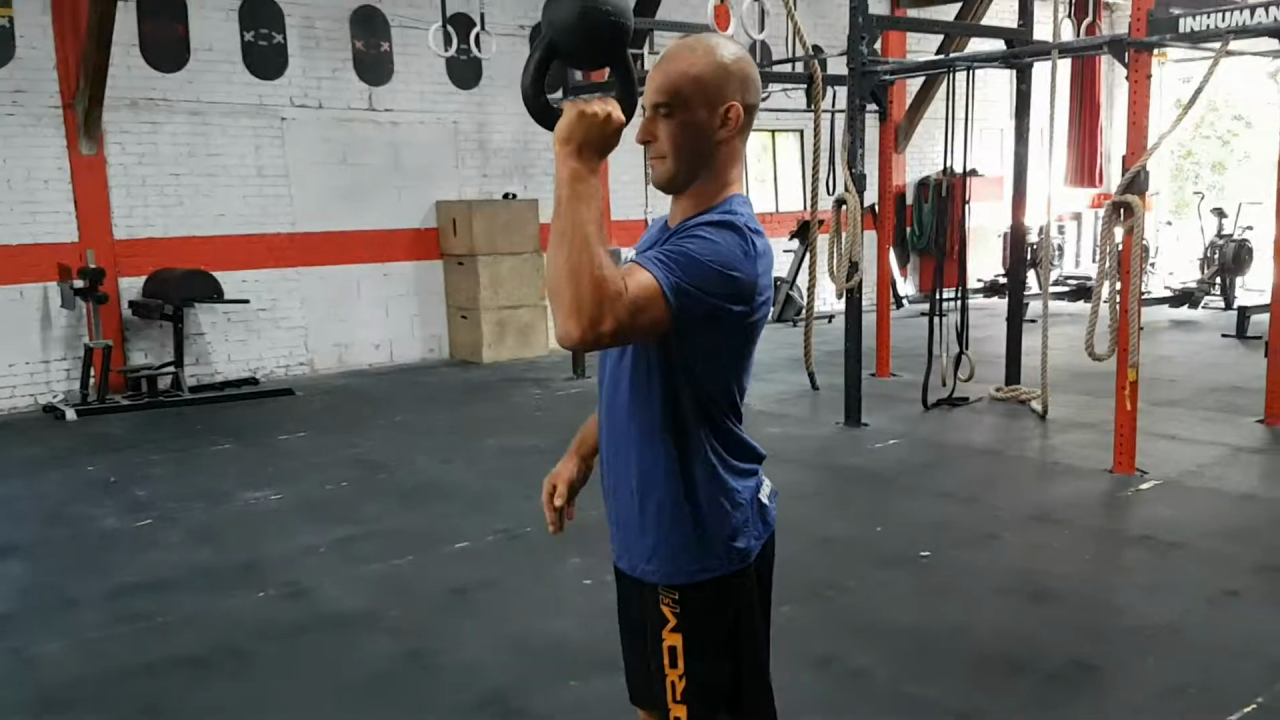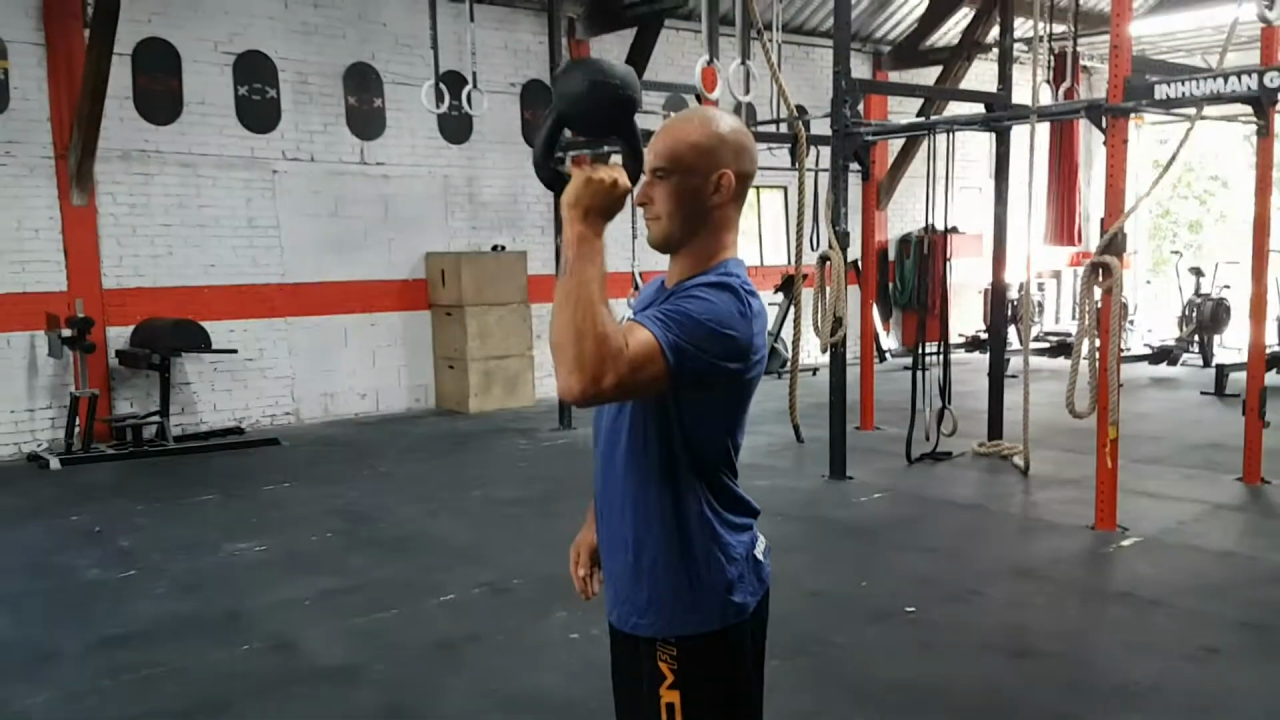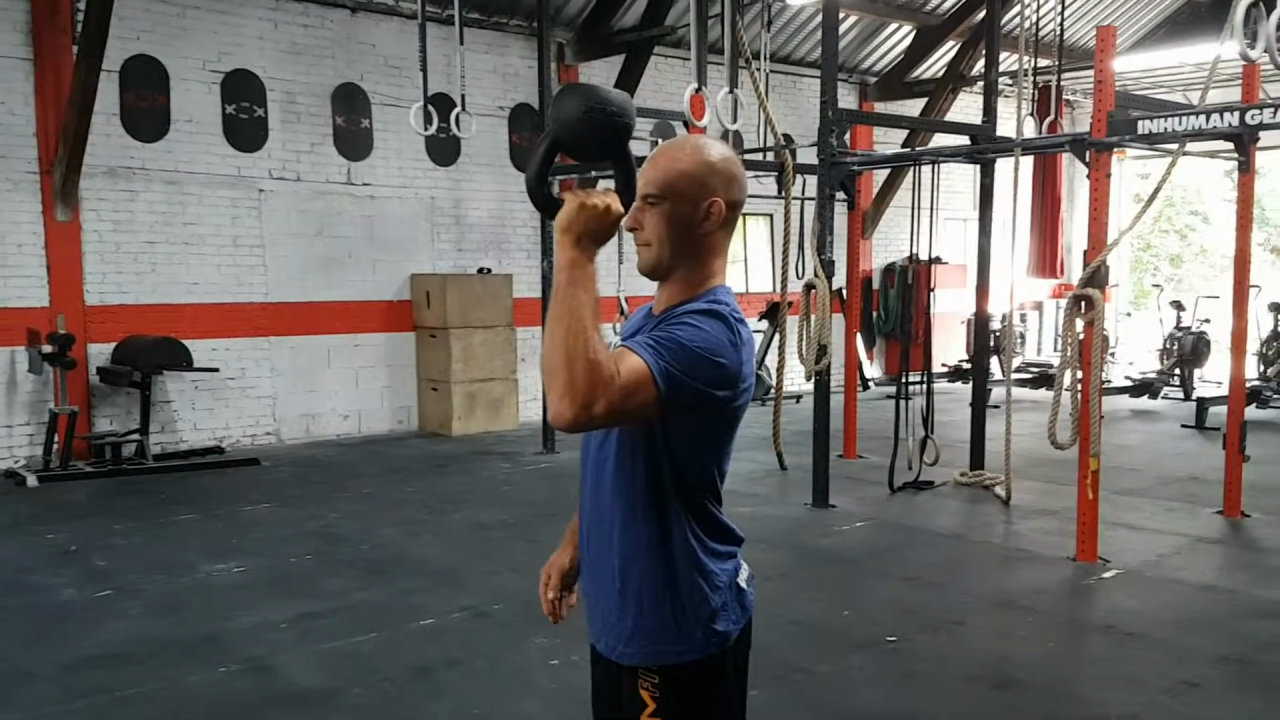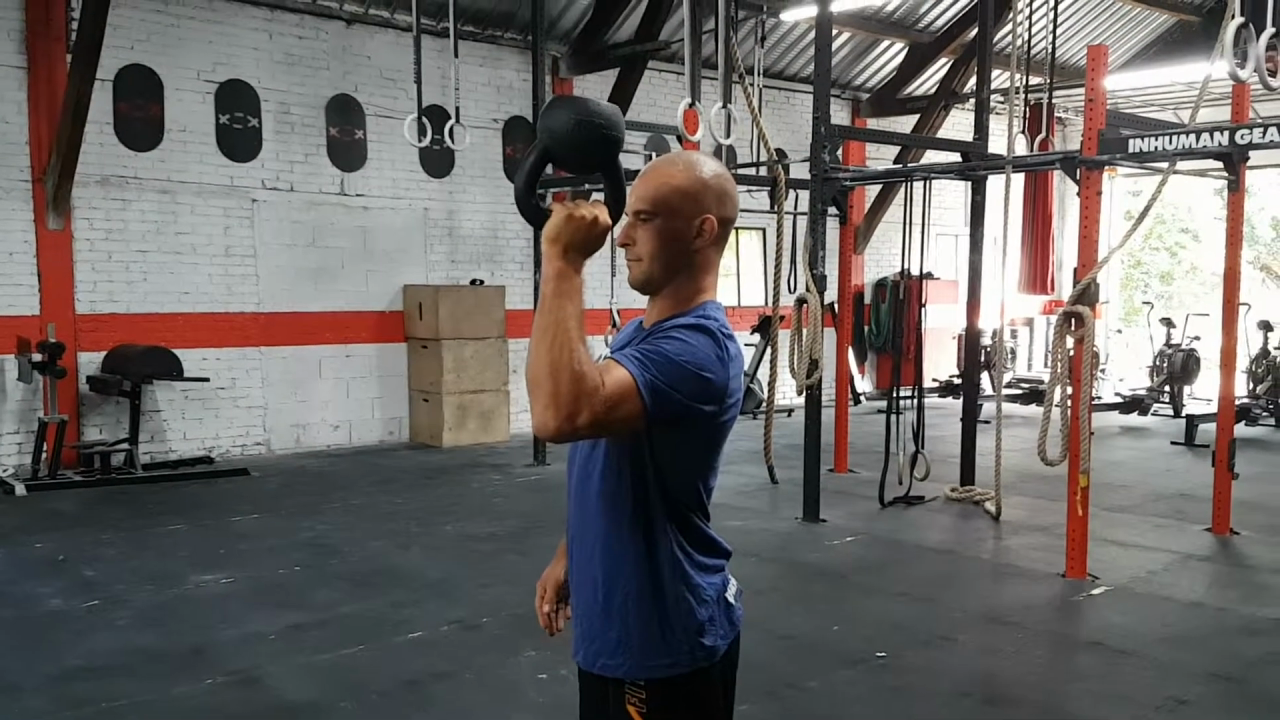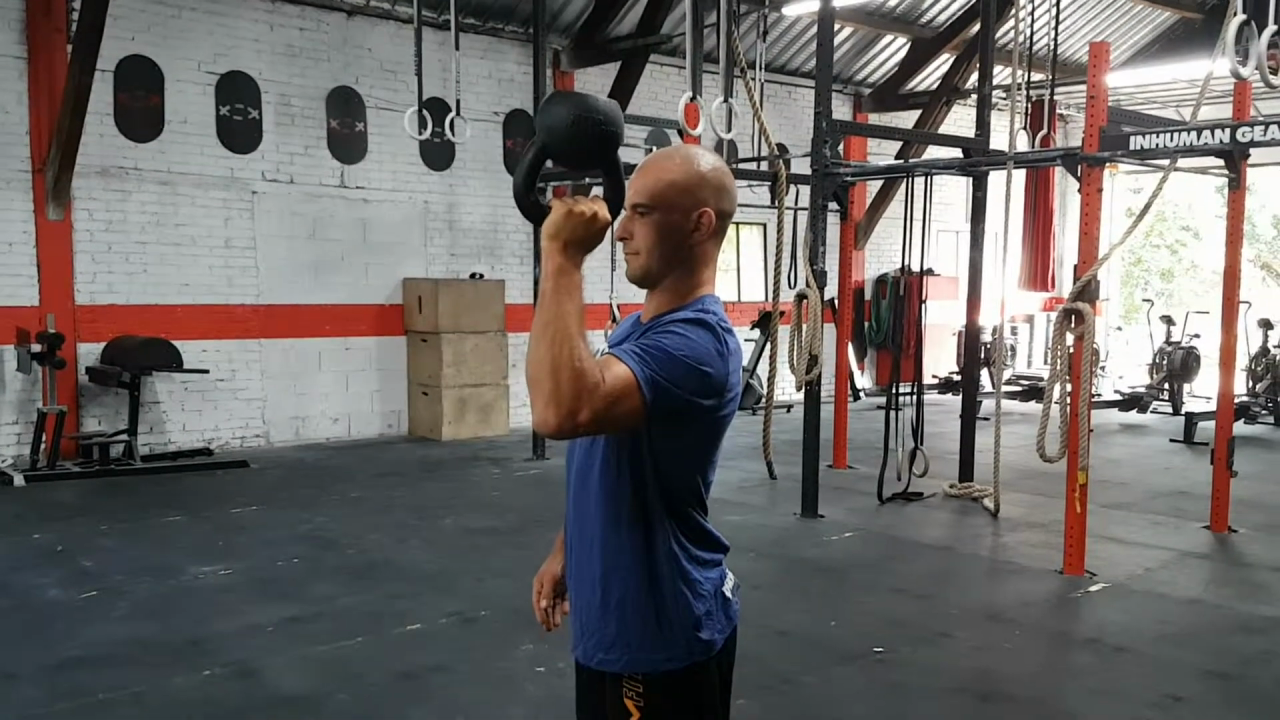
dt=0.7s
person 1, frame 1
left shoulder: (725, 244)
right shoulder: (673, 230)
left elbow: (584, 321)
left wrist: (578, 162)
right wrist: (580, 454)
left hip: (703, 540)
right hip: (657, 529)
person 1, frame 2
left shoulder: (720, 305)
right shoulder: (664, 293)
left elbow: (586, 377)
left wrist: (582, 226)
right wrist: (599, 522)
left hip: (696, 597)
right hip: (648, 586)
person 1, frame 3
left shoulder: (709, 333)
right shoulder: (651, 319)
left elbow: (575, 404)
left wrist: (575, 250)
right wrist: (574, 542)
left hip: (678, 626)
right hip: (628, 613)
person 1, frame 4
left shoulder: (698, 348)
right shoulder: (642, 333)
left elbow: (559, 414)
left wrist: (562, 261)
right wrist: (568, 557)
left hip: (667, 638)
right hip: (617, 624)
person 1, frame 5
left shoulder: (695, 342)
right shoulder: (640, 327)
left elbow: (561, 411)
left wrist: (562, 257)
right wrist: (566, 549)
left hip: (664, 632)
right hip: (615, 618)
